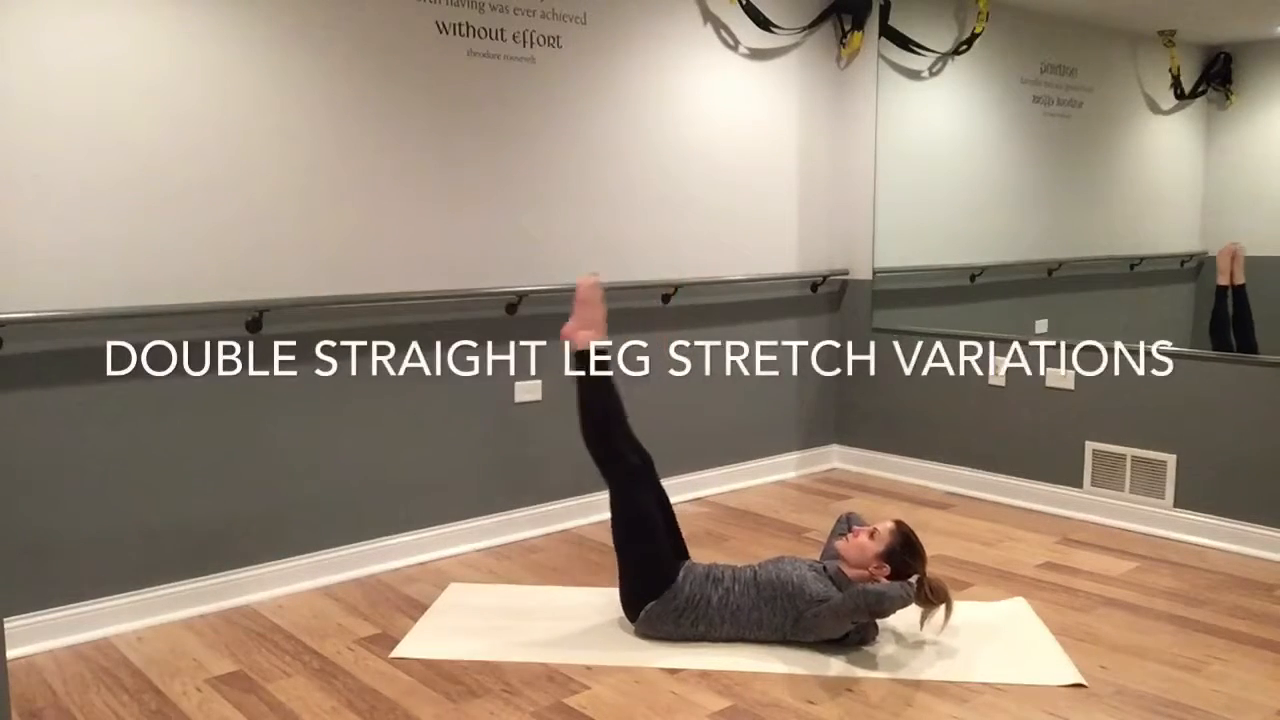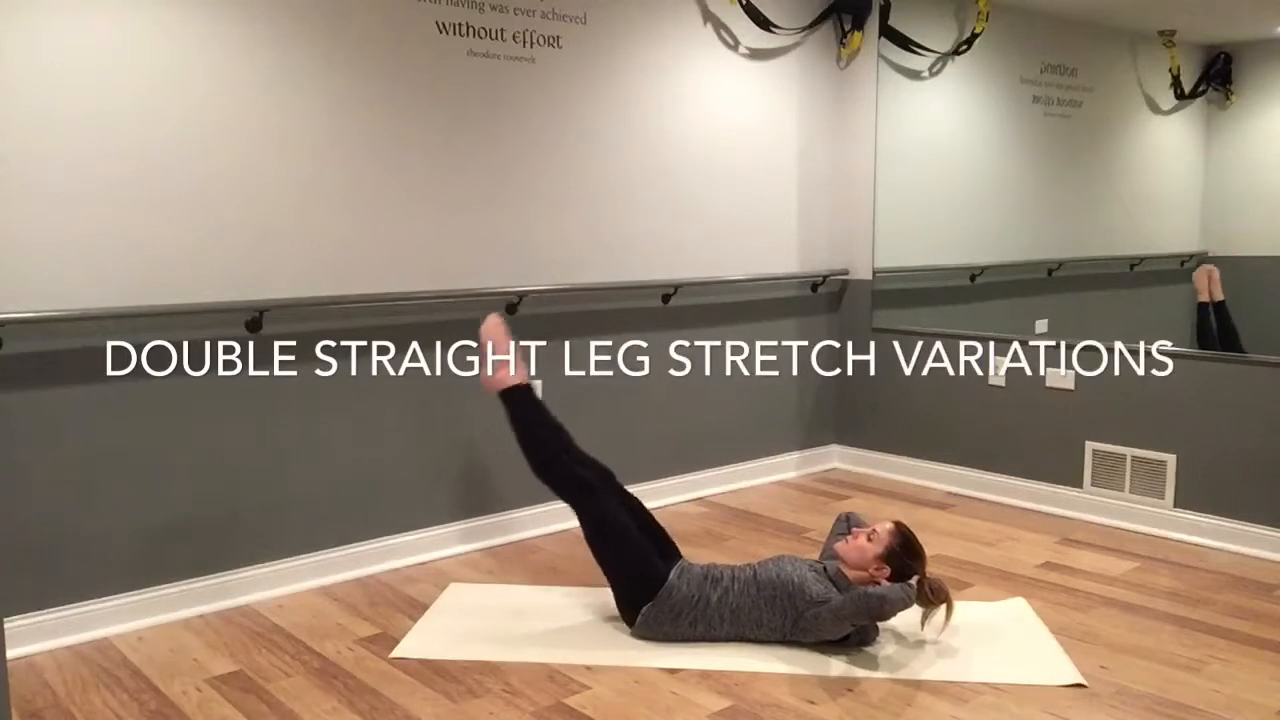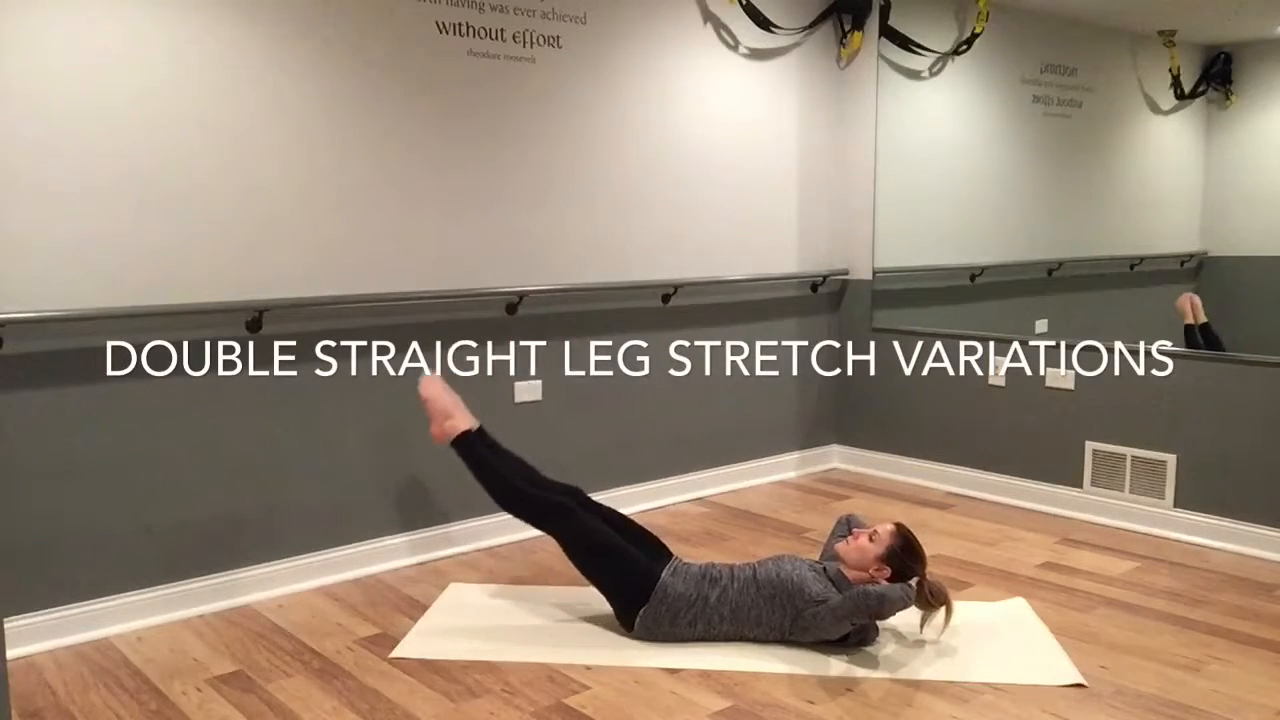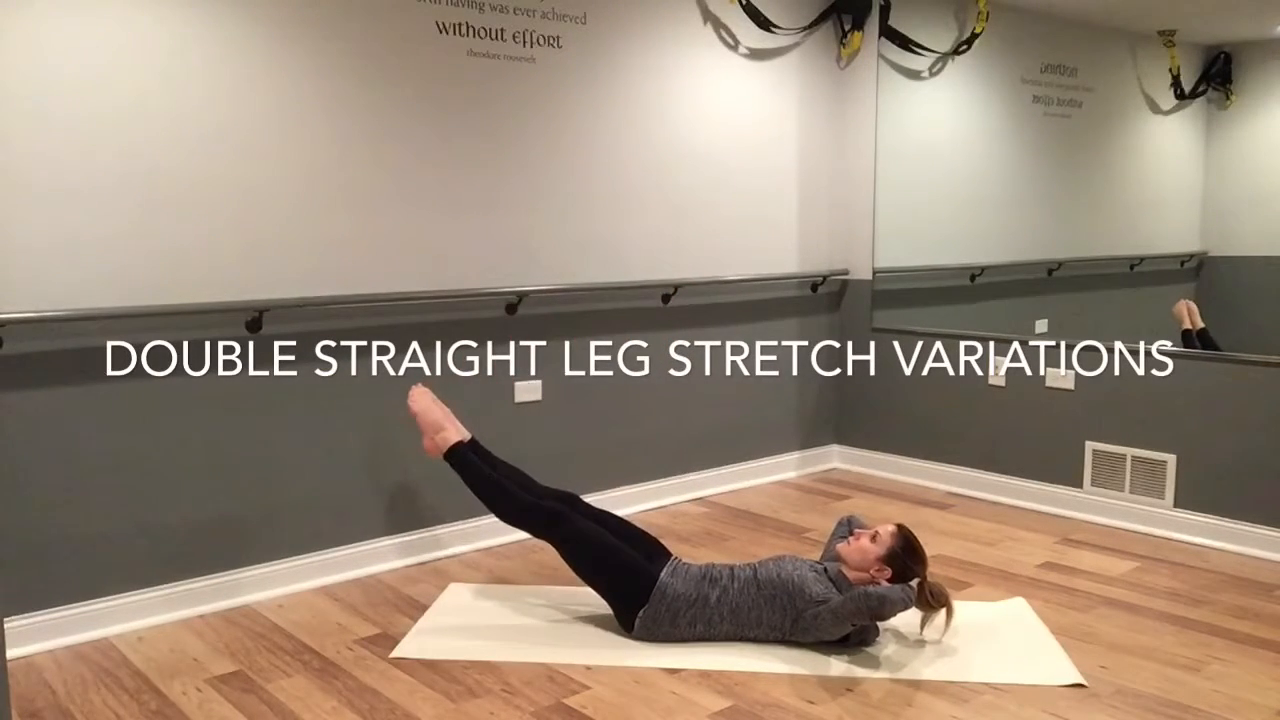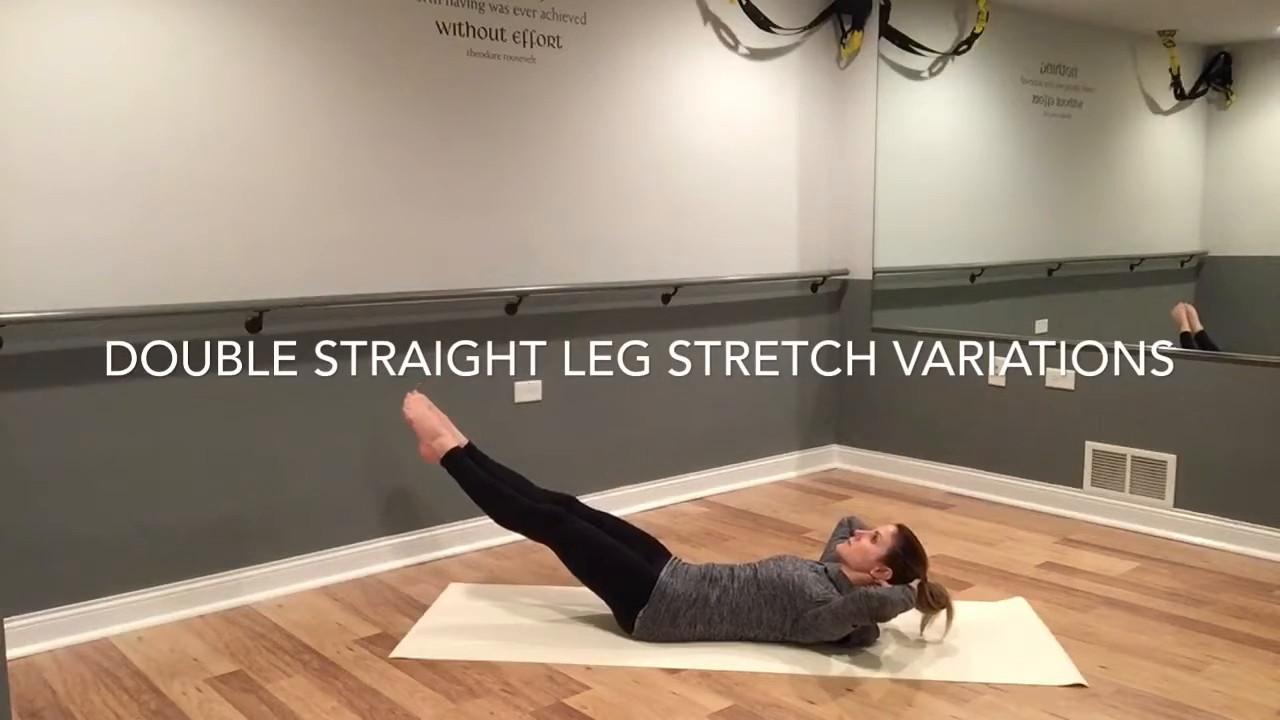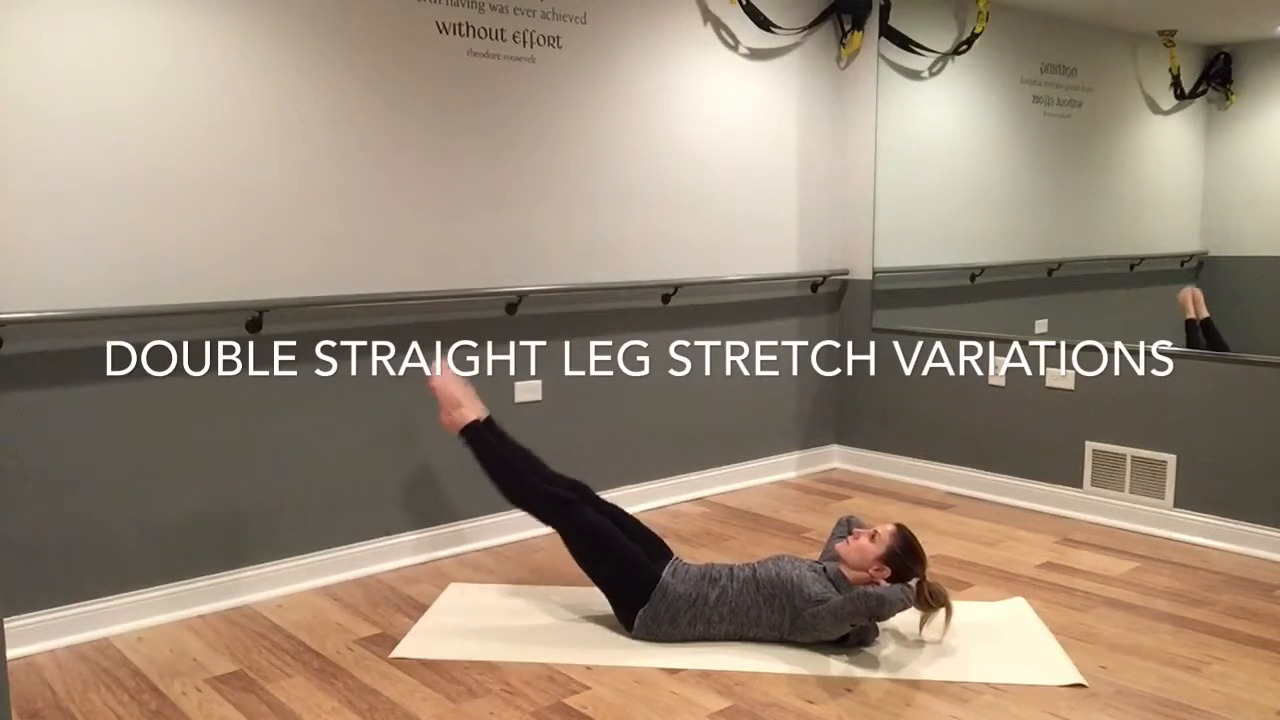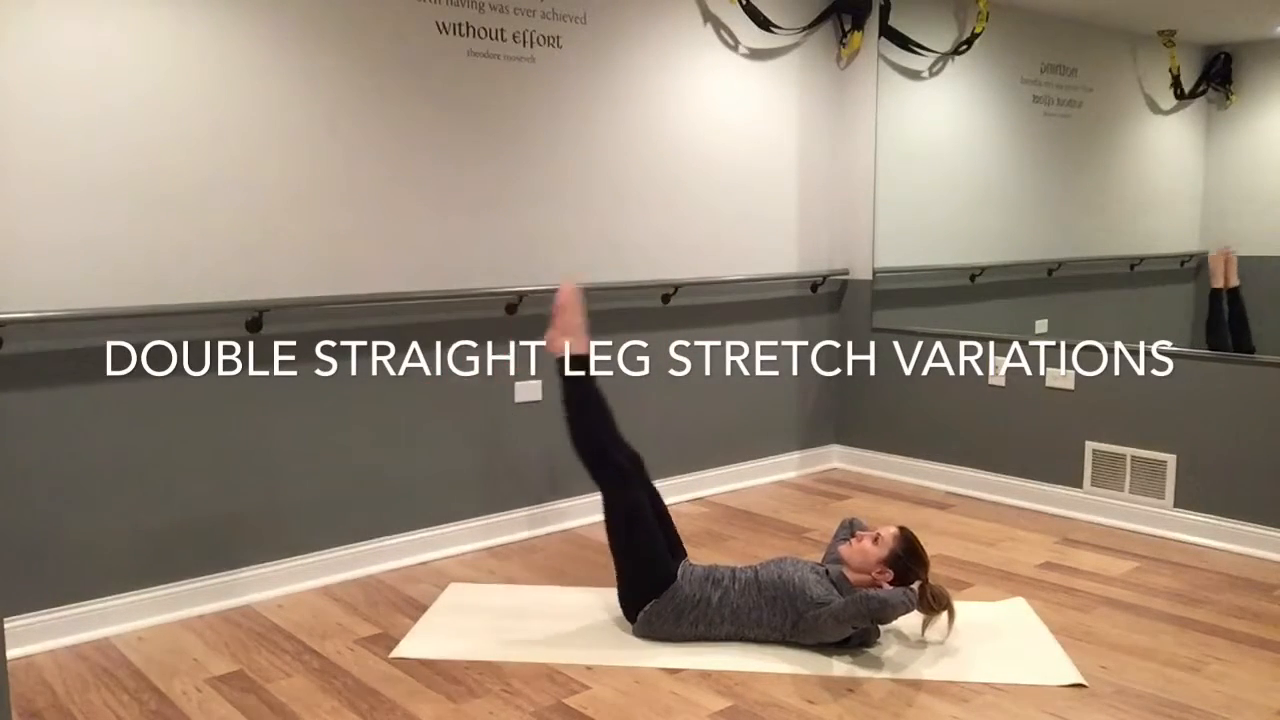
dt=0.4s
person 1, frame 1
left shoulder: (833, 610)
right shoulder: (833, 572)
left elbow: (877, 597)
right elbow: (847, 519)
left wrist: (910, 588)
right wrist: (879, 535)
left hip: (662, 604)
right hip: (688, 586)
left knee: (628, 473)
right knee: (638, 469)
left ankle: (589, 348)
person 1, frame 2
left shoulder: (832, 610)
right shoulder: (831, 574)
left elbow: (883, 600)
right elbow: (846, 518)
left wrist: (912, 588)
left hip: (662, 606)
right hip: (683, 583)
left knee: (587, 491)
right knee: (601, 483)
left ankle: (511, 384)
right ankle: (512, 384)
person 1, frame 3
left shoulder: (831, 610)
right shoulder: (832, 574)
left elbow: (879, 599)
right elbow: (844, 519)
left wrist: (909, 591)
left hip: (658, 607)
right hip: (676, 582)
left knee: (560, 514)
right knee: (574, 502)
left ankle: (461, 432)
right ankle: (465, 431)
person 1, frame 4
left shoulder: (832, 613)
right shoulder: (833, 575)
left elbow: (876, 600)
right elbow: (845, 520)
left wrist: (909, 591)
left hip: (660, 607)
right hip: (678, 581)
left knee: (553, 519)
right knee: (568, 505)
left ankle: (453, 445)
right ankle: (459, 443)
person 1, frame 5
left shoulder: (833, 613)
right shoulder: (833, 575)
left elbow: (876, 602)
right elbow: (845, 521)
left wrist: (911, 594)
left hip: (659, 607)
right hip: (677, 580)
left knee: (552, 522)
right knee: (567, 507)
left ankle: (449, 451)
right ankle: (456, 449)
person 1, frame 6
left shoulder: (833, 613)
right shoulder: (833, 580)
left elbow: (876, 603)
right elbow: (845, 521)
left wrist: (909, 594)
left hip: (658, 608)
right hip: (676, 582)
left knee: (565, 508)
right knee: (578, 497)
left ankle: (469, 420)
right ankle: (475, 419)
person 1, frame 7
left shoulder: (831, 616)
right shoulder: (831, 579)
left elbow: (871, 606)
right elbow: (850, 524)
left wrist: (910, 596)
left hip: (660, 609)
right hip: (676, 589)
left knee: (618, 475)
right knee: (628, 469)
left ankle: (573, 353)
